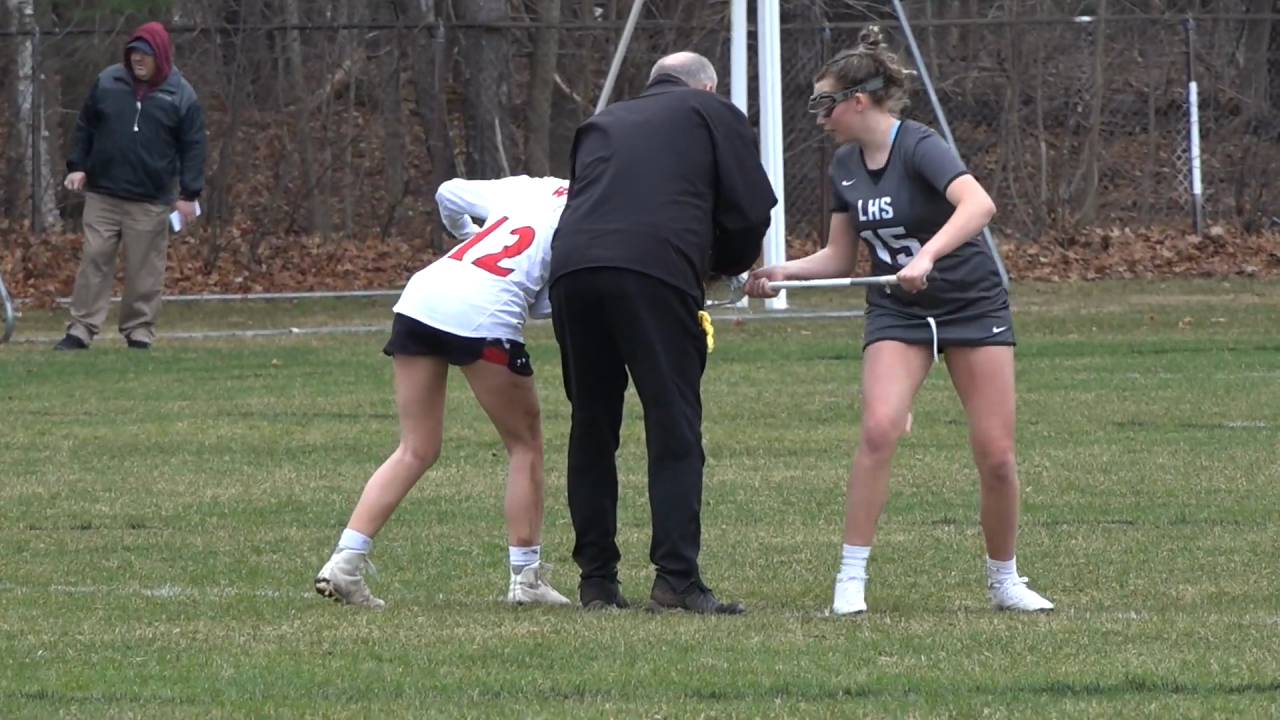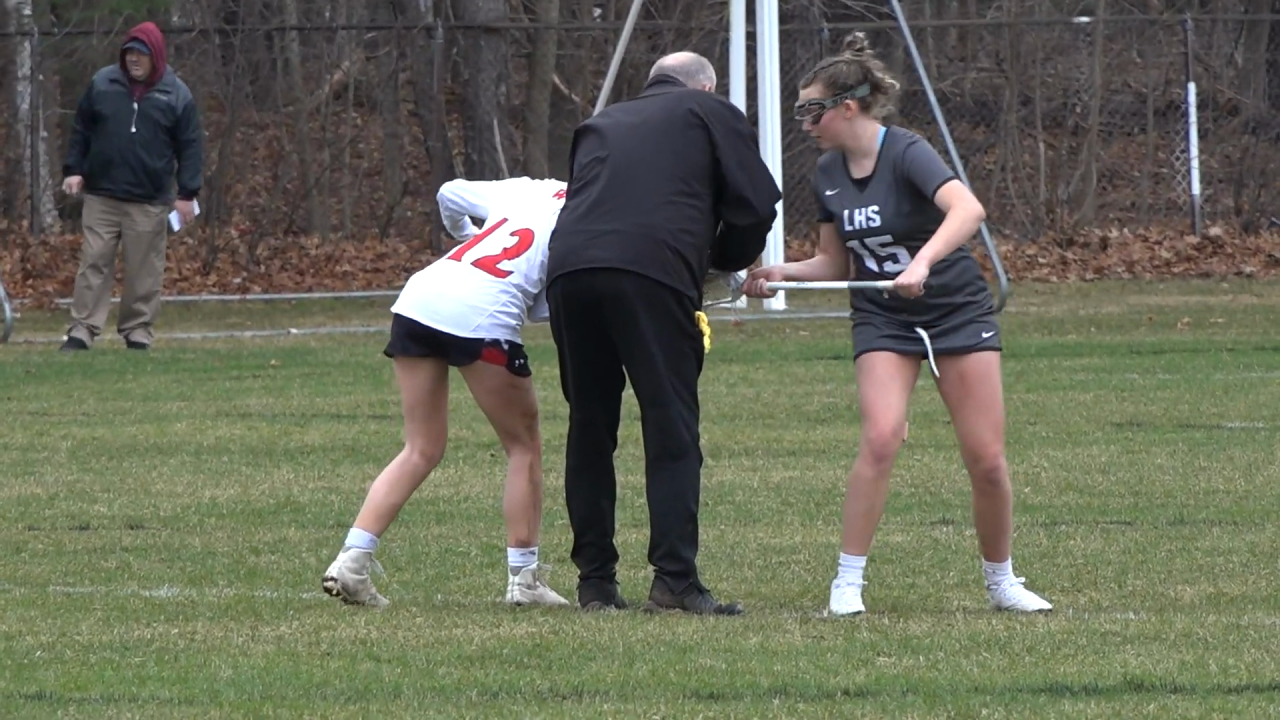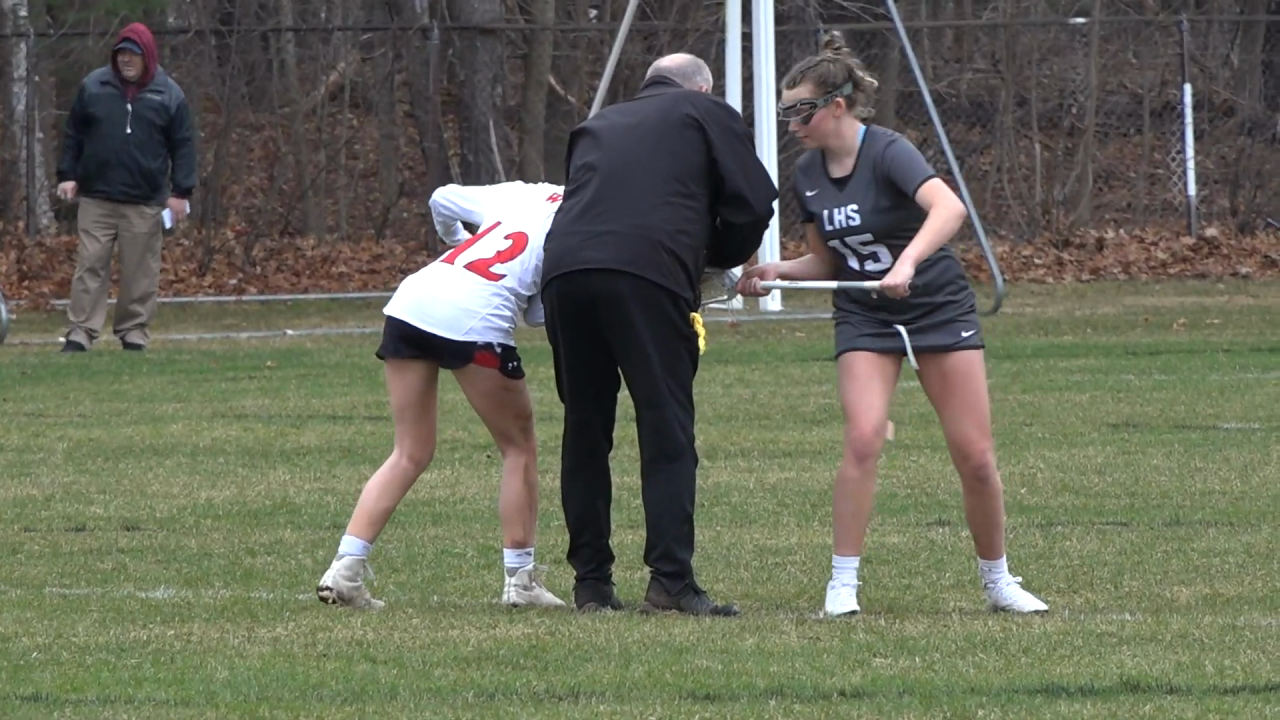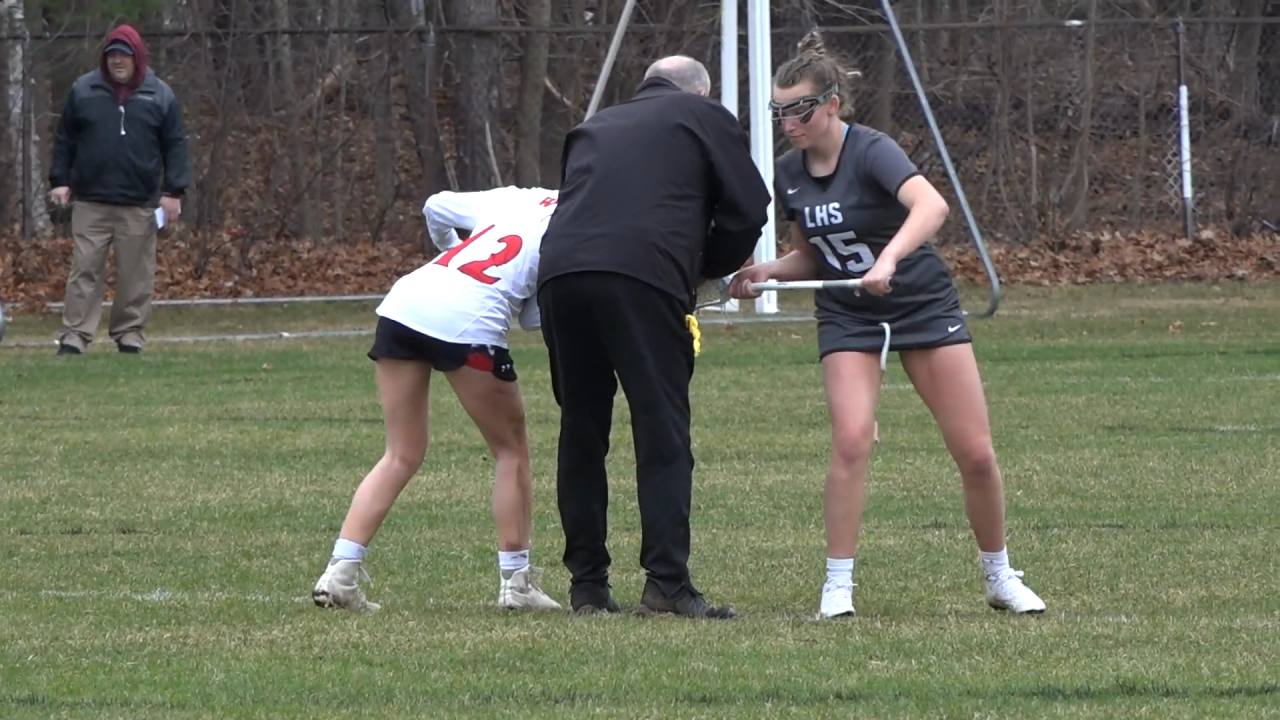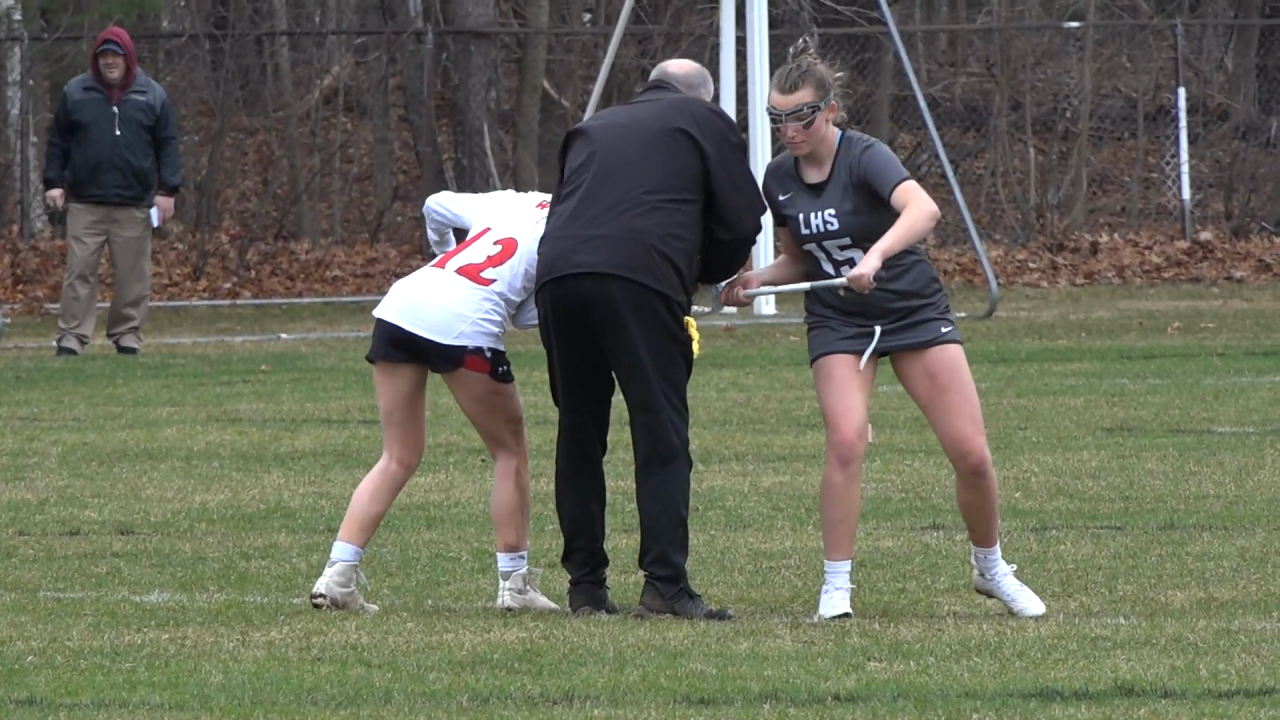
dt=0.1s
person 1, frame 1
left shoulder: (920, 145)
right shoulder: (845, 166)
left elbow: (979, 204)
right elbow: (839, 258)
left wrist: (927, 256)
right wrist: (781, 271)
left hip: (971, 305)
right hip: (896, 310)
left knee: (996, 453)
right knee: (879, 428)
left ankle: (1004, 581)
right ankle: (851, 574)
person 1, frame 2
left shoulder: (906, 152)
right shoulder: (826, 174)
left elbow: (969, 209)
right elbow: (835, 263)
left wrist: (922, 263)
right wrist: (783, 272)
left hip: (959, 311)
right hip: (883, 318)
left knee: (987, 458)
right knee: (880, 440)
left ankle: (1001, 582)
right ankle: (848, 580)
person 1, frame 3
left shoulder: (888, 151)
right shoulder: (806, 174)
left elbow: (950, 208)
left wrist: (908, 263)
right wrist: (776, 270)
left hip: (939, 309)
right hip: (864, 317)
left knee: (976, 456)
right knee: (864, 439)
left ankle: (998, 582)
right ankle: (842, 582)
person 1, frame 4
left shoulder: (871, 149)
right shoulder: (788, 173)
left elbow: (932, 205)
left wrist: (889, 259)
right wrist: (765, 270)
left hip: (926, 308)
right hip: (847, 317)
left knee: (976, 451)
right knee: (852, 439)
left ankle: (999, 577)
right ankle: (838, 583)
person 1, frame 5
left shoulder: (865, 155)
right shoulder: (778, 178)
left elbow: (924, 209)
left wrist: (874, 257)
right wrist: (757, 277)
left hip: (915, 311)
right hip: (837, 321)
left knee: (971, 452)
right knee: (846, 442)
left ankle: (991, 570)
right ankle: (836, 585)
person 2, frame 1
left shoulder: (602, 123)
right shoulder: (714, 114)
right elbow: (749, 213)
right wrist: (724, 267)
left hip: (572, 270)
right hip: (655, 274)
left knee: (592, 428)
right knee: (673, 430)
left ankle: (597, 580)
right ankle: (676, 580)
person 2, frame 2
left shoulder: (601, 123)
right shoulder: (712, 113)
right elbow: (755, 208)
right wrist: (719, 262)
left hip: (569, 270)
right hip: (651, 274)
left knee: (589, 429)
right knee: (671, 431)
left ankle: (595, 581)
right ankle: (675, 580)
person 2, frame 3
left shoulder: (596, 125)
right shoulder: (709, 114)
right elbow: (752, 206)
right wrist: (714, 259)
left hip: (564, 272)
right hip: (647, 276)
left knee: (585, 430)
right knee: (666, 432)
left ankle: (591, 583)
right ankle: (670, 582)
person 2, frame 4
left shoulder: (593, 127)
right shoulder: (706, 117)
right elbow: (746, 215)
right wrist: (708, 268)
left hip: (560, 273)
right hip: (643, 278)
left knee: (581, 433)
right knee: (662, 433)
left ankle: (587, 584)
right ankle: (667, 584)
person 2, frame 5
left shoulder: (592, 127)
right shoulder: (705, 121)
right elbow: (739, 224)
right wrist: (702, 274)
left hip: (558, 275)
right hip: (641, 280)
left knee: (579, 434)
right knee: (660, 435)
left ankle: (585, 586)
right ankle: (665, 585)
person 3, frame 1
left shoulder: (527, 186)
left elbow: (448, 193)
right elbow: (545, 307)
left hip: (421, 297)
right hip: (483, 315)
left knee: (416, 450)
right knee: (526, 446)
left ankle: (345, 561)
right ankle: (526, 578)
person 3, frame 2
left shoulder: (527, 188)
left elbow: (449, 194)
right elbow: (543, 310)
left hip: (419, 298)
right hip: (481, 316)
left knee: (421, 451)
right knee: (523, 447)
left ankle: (352, 561)
right ankle: (524, 579)
person 3, frame 3
left shoulder: (520, 191)
left elbow: (442, 199)
right elbow: (539, 314)
left hip: (412, 299)
right hip: (474, 318)
left knee: (409, 454)
right knee: (518, 448)
left ankle: (346, 569)
right ankle: (520, 580)
person 3, frame 4
left shoulder: (515, 197)
left elbow: (435, 206)
right elbow: (532, 318)
left hip: (404, 302)
right hip: (467, 321)
left knee: (401, 457)
right knee: (511, 451)
left ankle: (340, 572)
right ankle: (516, 582)
person 3, frame 5
left shoulder: (511, 200)
left elbow: (435, 206)
right elbow: (528, 317)
left hip: (401, 304)
right hip: (464, 323)
left knee: (398, 459)
right knee: (510, 452)
left ankle: (338, 574)
right ankle: (514, 584)
person 4, frame 1
left shoulder: (181, 94)
right shoulder: (107, 81)
left elbow: (193, 147)
right elbow: (85, 127)
left wrist: (189, 194)
right wrist: (78, 166)
left hip: (151, 201)
right hip: (102, 194)
left knee: (145, 271)
right knee: (94, 261)
left ankle: (139, 333)
right ankle: (80, 331)
person 4, frame 2
left shoulder: (176, 94)
right shoulder: (102, 83)
left elbow: (190, 146)
right elbow: (81, 130)
left wrist: (187, 193)
right wrist: (74, 169)
left hip: (149, 202)
right hip: (100, 195)
left knee: (144, 271)
right knee: (93, 263)
left ankle: (138, 334)
right ankle: (80, 333)
person 4, frame 3
left shoulder: (169, 94)
right shoulder: (93, 86)
left elbow: (183, 145)
right elbow: (74, 134)
left wrist: (180, 191)
right wrist: (68, 174)
left hip: (144, 202)
right hip: (96, 198)
left knee: (140, 273)
right knee: (90, 266)
left ankle: (134, 335)
right ankle: (78, 336)
person 4, frame 4
left shoulder: (160, 95)
right shoulder: (83, 90)
left elbow: (175, 146)
right elbow: (65, 139)
left wrist: (173, 191)
right wrist: (60, 179)
left hip: (140, 204)
right hip: (90, 201)
left knee: (136, 275)
right knee: (85, 270)
left ankle: (129, 338)
right ankle: (74, 339)
person 4, frame 5
left shoulder: (152, 95)
right shoulder: (75, 92)
left elbow: (167, 145)
right elbow: (58, 142)
left wrist: (167, 189)
right wrist: (54, 181)
left hip: (134, 204)
right hip: (84, 203)
left knee: (132, 276)
right knee: (79, 272)
left ankle: (127, 339)
right ankle: (71, 340)
